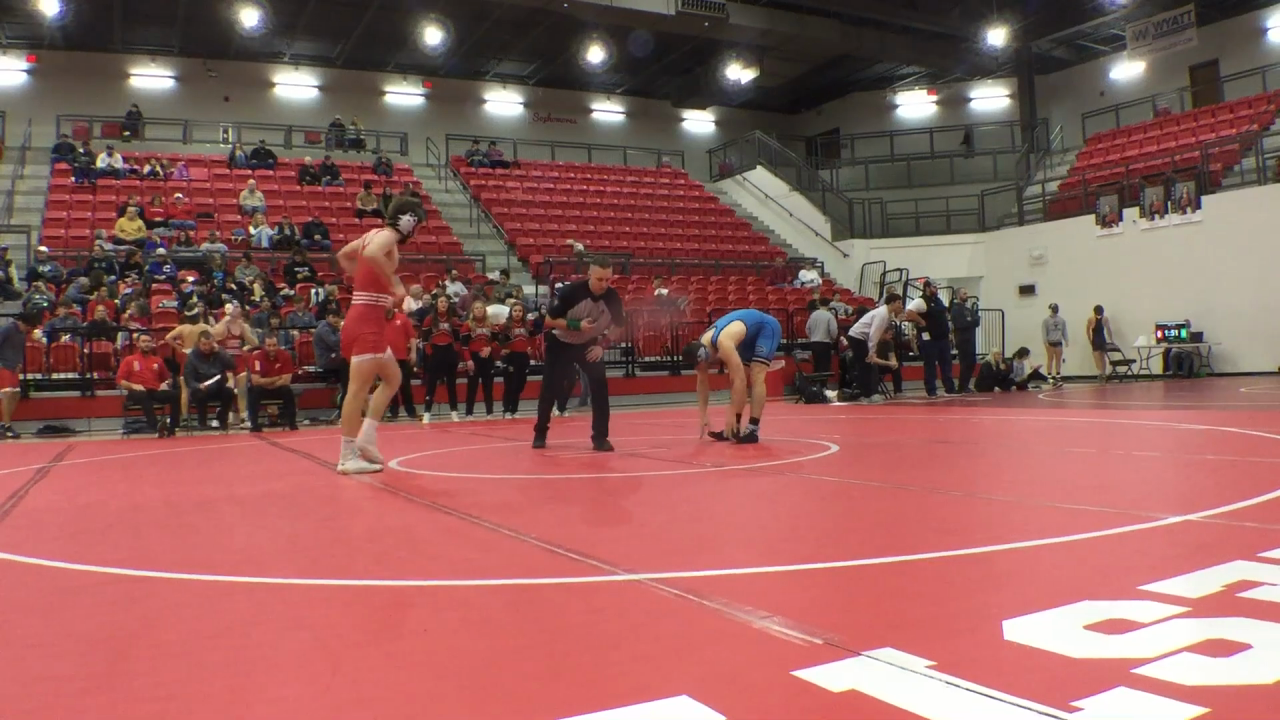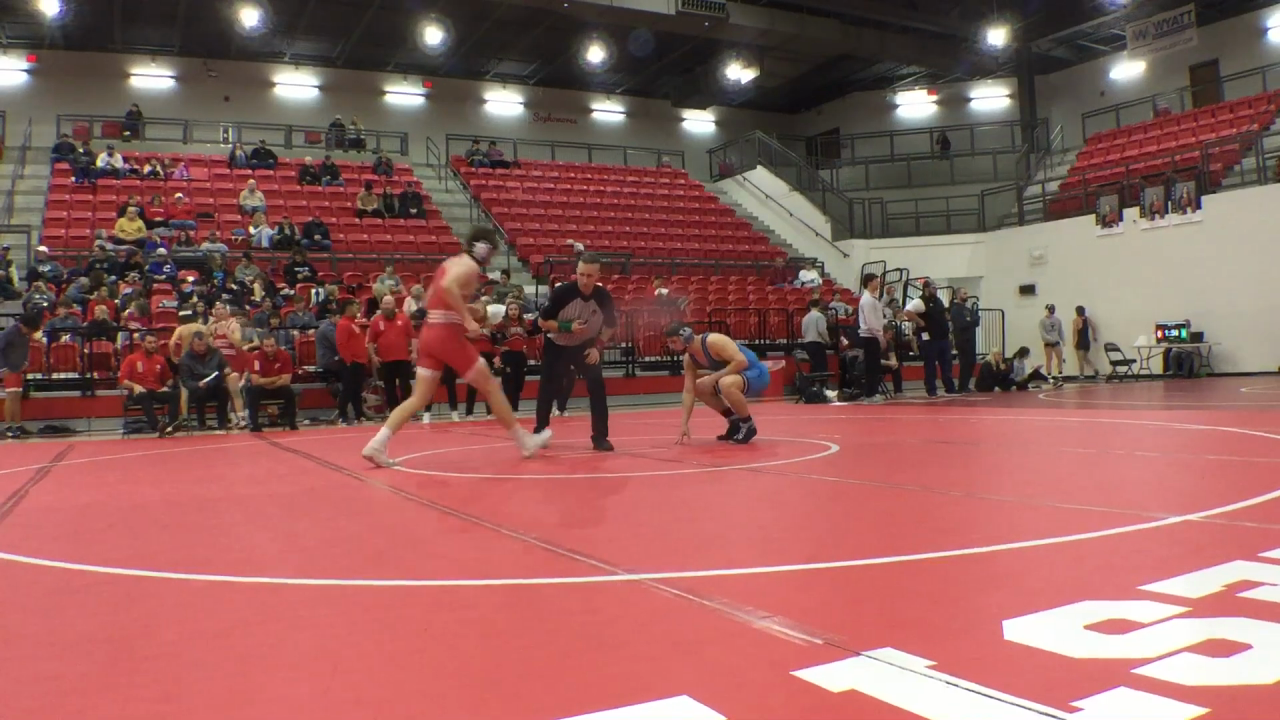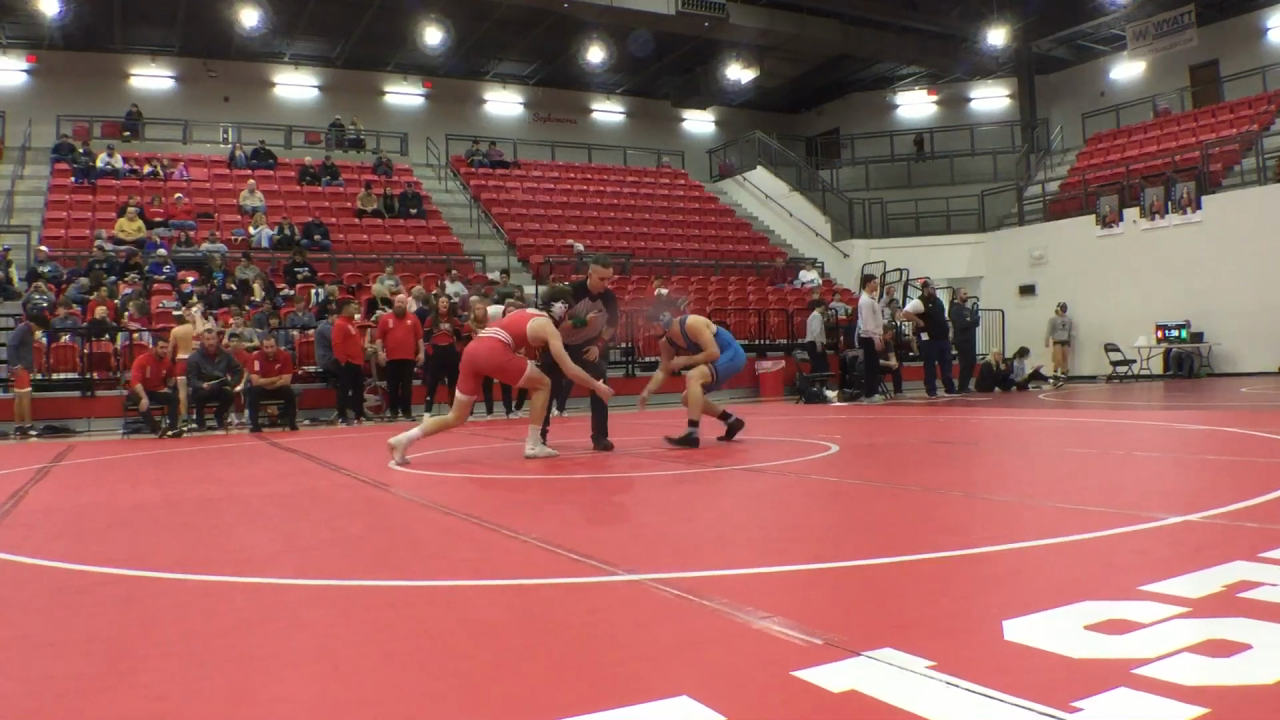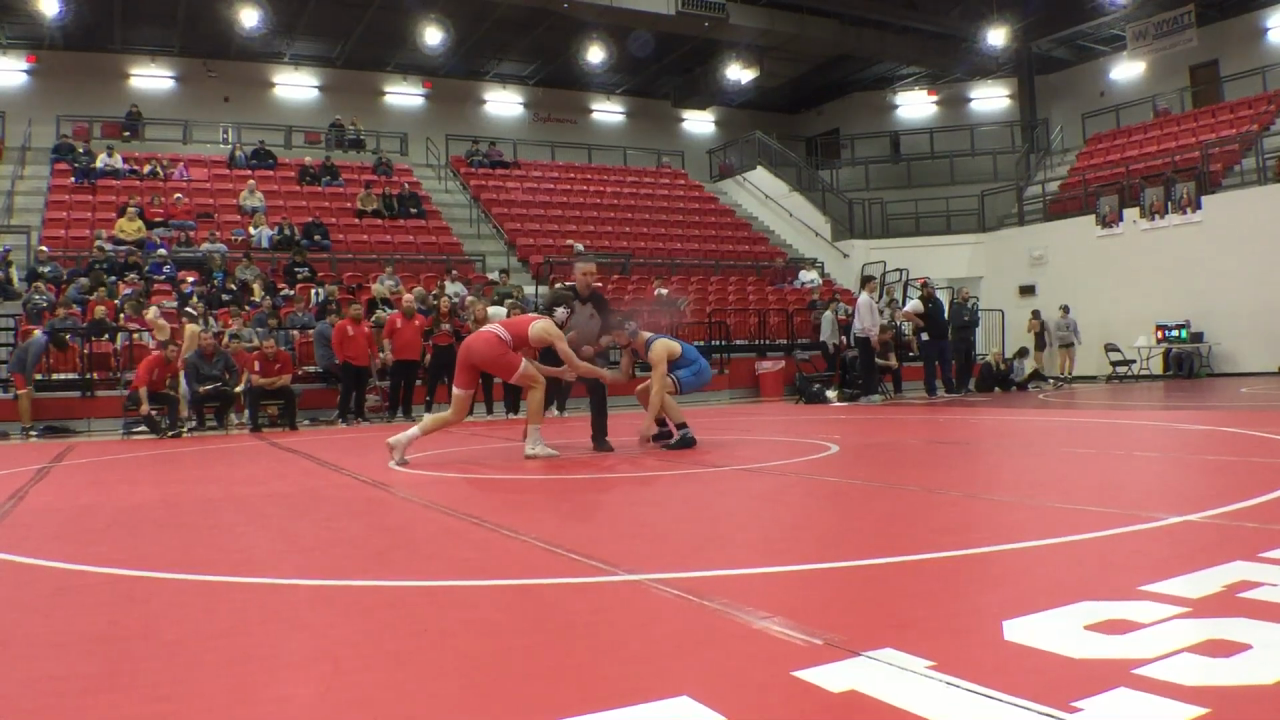
dt=0.7s
person 1, frame 1
left shoulder: (374, 235)
right shoulder: (387, 237)
left elbow: (342, 255)
right elbow: (371, 254)
right wrist: (393, 285)
left hip: (364, 319)
right hip: (367, 321)
left knee: (392, 378)
right knee: (358, 390)
left ankle: (365, 439)
right ankle: (348, 457)
person 1, frame 2
left shoulder: (451, 263)
right shoulder: (470, 267)
left elbow: (431, 299)
right elbow: (447, 286)
right wrist: (466, 318)
left hip: (430, 334)
right hip: (448, 336)
left knee: (419, 398)
right knee: (492, 387)
left ankle: (377, 444)
right ankle: (525, 442)
person 1, frame 3
left shoulder: (525, 312)
right shoulder: (549, 328)
right elbow: (569, 369)
left wrist: (519, 355)
right wrist: (597, 386)
left hip: (473, 349)
right hip: (493, 352)
left knee: (456, 418)
right knee: (542, 384)
left ankle: (404, 439)
right ankle: (533, 444)
person 1, frame 4
left shoulder: (532, 320)
right shoulder: (553, 330)
left elbow: (522, 362)
right elbow: (578, 366)
left wrist: (557, 372)
right wrist: (602, 373)
left hip: (470, 344)
right hip: (489, 346)
left knee: (455, 415)
right knee: (537, 384)
left ankle: (402, 440)
right ankle: (533, 445)
person 2, frame 1
left shoulder: (612, 297)
right shoulder: (571, 291)
left elbow: (619, 325)
right elbow: (549, 320)
left wrist: (602, 345)
right wrist: (577, 325)
left hip: (589, 345)
right hip: (560, 343)
left knee: (599, 385)
right knee: (550, 388)
left ankle: (600, 437)
right ankle: (540, 433)
person 2, frame 2
left shoulder: (603, 297)
right shoulder: (562, 292)
left elbow: (611, 326)
right elbow: (542, 321)
left wrist: (597, 346)
right wrist: (568, 327)
left hip: (586, 346)
right hip: (557, 346)
left knee: (597, 387)
right knee: (548, 389)
left ankle: (600, 437)
right ankle: (540, 433)
person 2, frame 3
left shoulder: (609, 297)
right shoulder: (571, 292)
left elbow: (612, 325)
left wrist: (598, 345)
right wrist: (583, 321)
left hip: (588, 346)
left ankle: (600, 437)
right ankle: (540, 434)
person 2, frame 4
left shoulder: (600, 301)
left wrist: (594, 348)
left hip: (585, 352)
right hip: (555, 353)
left knee: (598, 389)
right knee: (546, 394)
left ankle: (600, 438)
